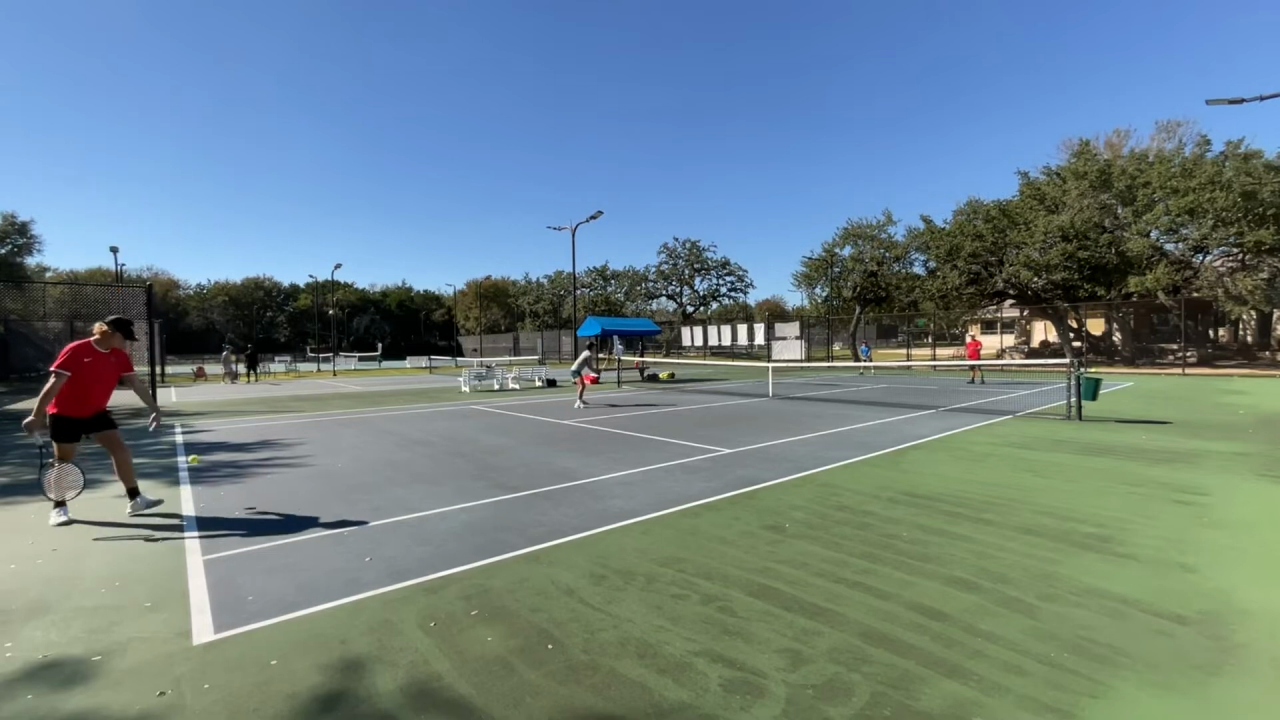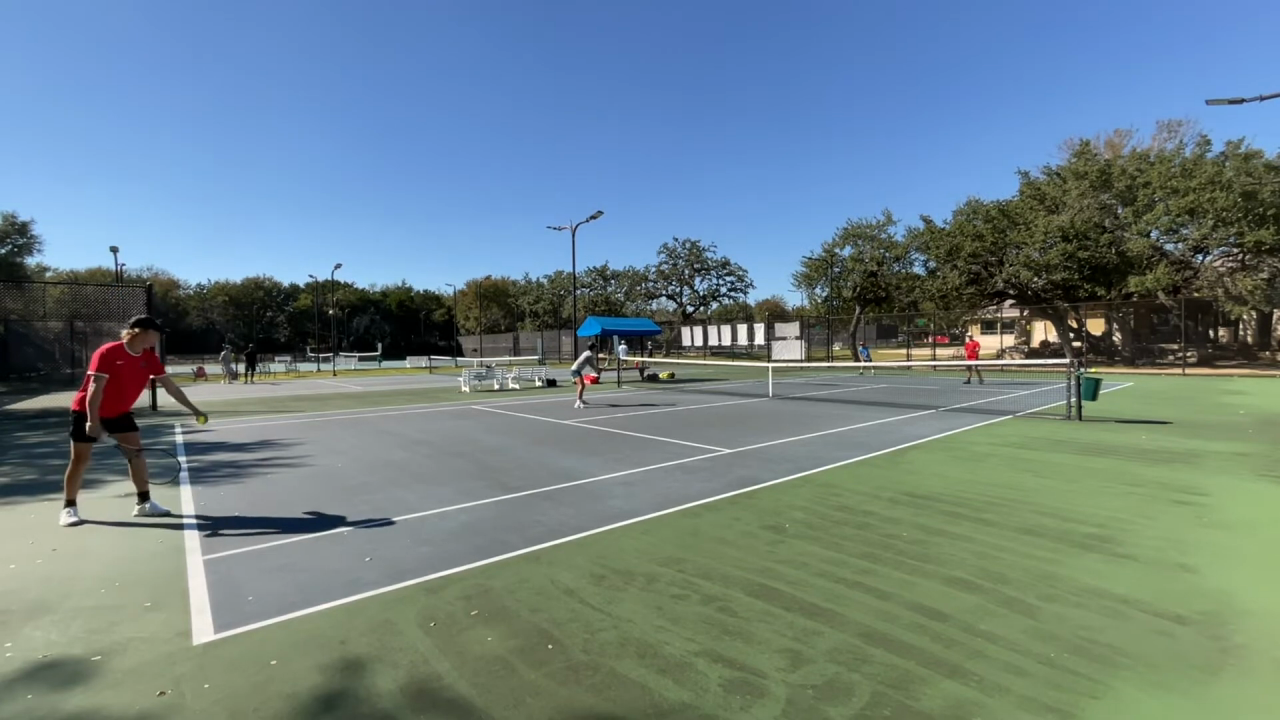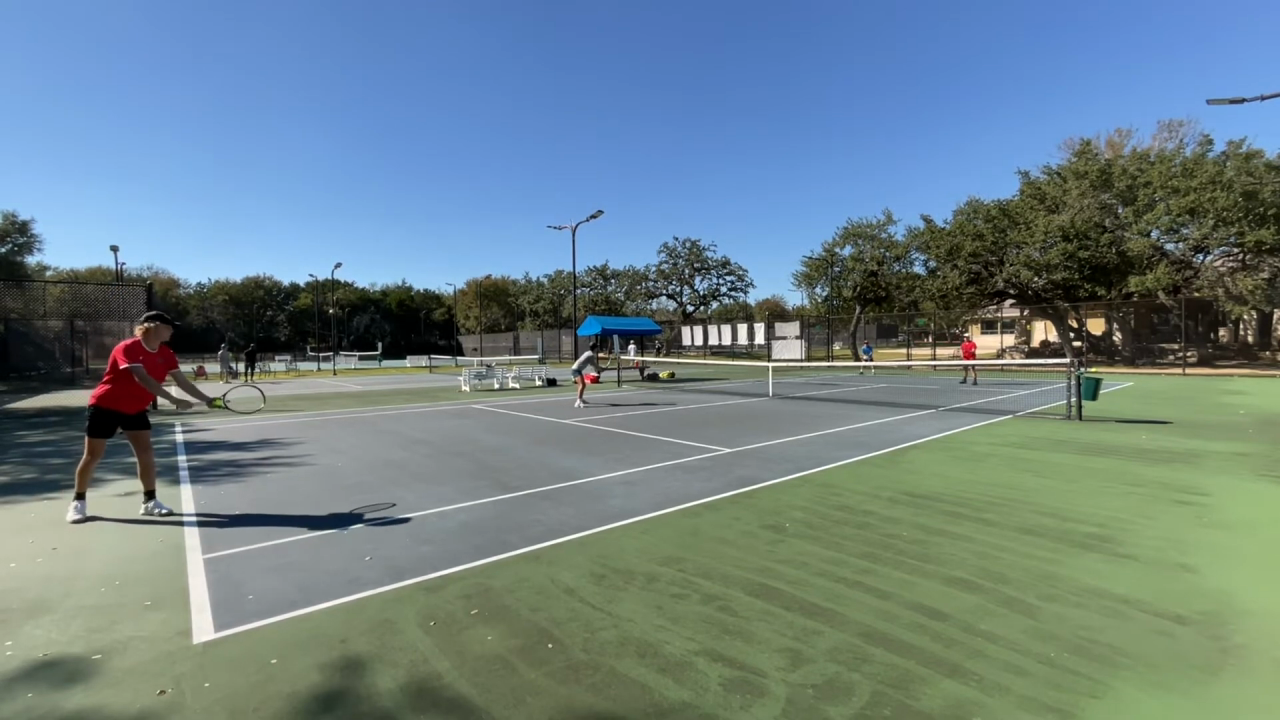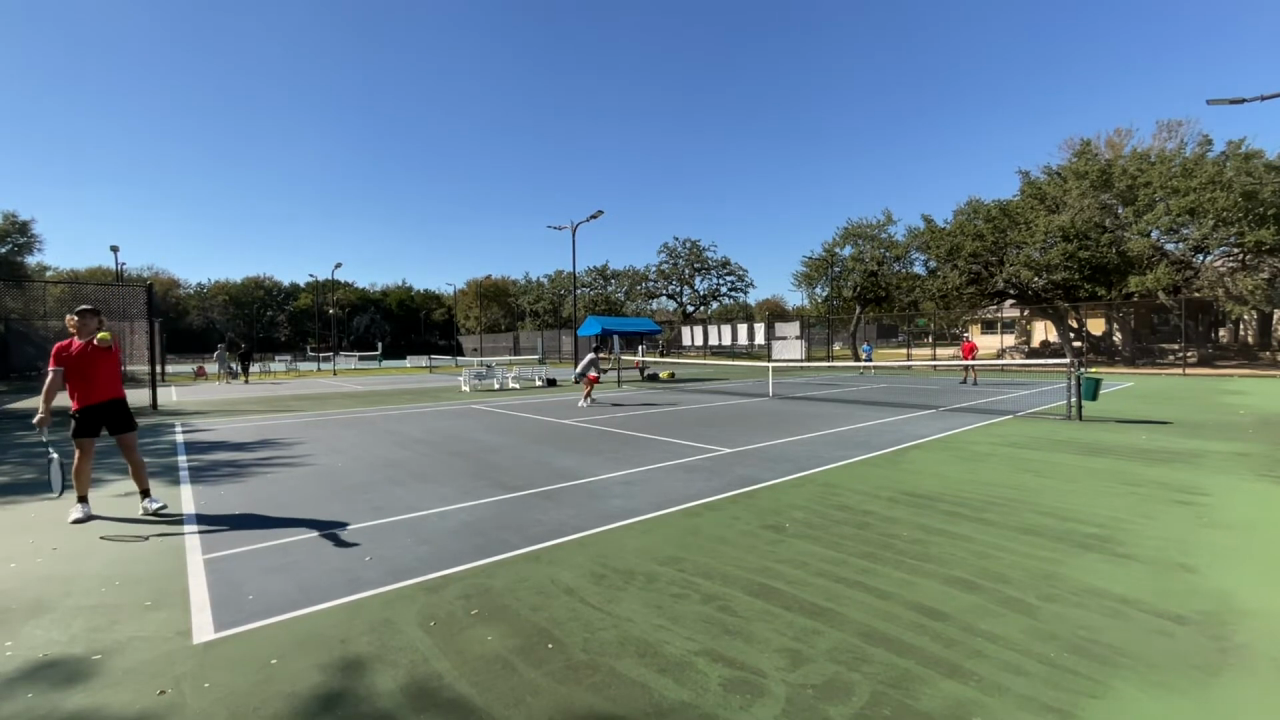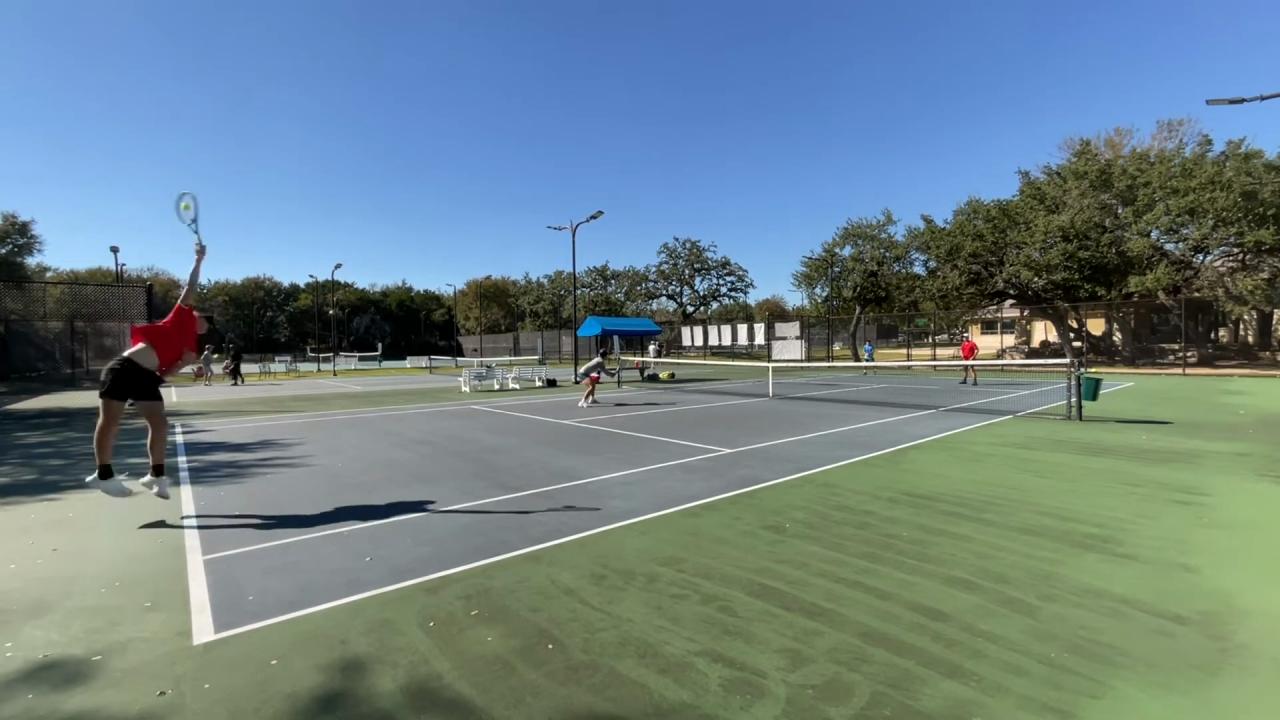
dt=1s
person 1, frame 1
left shoulder: (120, 356)
right shoulder: (75, 351)
left elbow: (137, 385)
right elbow: (54, 385)
left wrist: (154, 409)
right wrist: (37, 416)
left hip: (96, 413)
right hip: (65, 415)
left knee: (121, 450)
right knee: (65, 462)
left ankle: (135, 500)
right ankle: (59, 508)
person 1, frame 2
left shoulder: (150, 358)
right shoulder: (107, 353)
left elbow: (170, 386)
right elbow: (95, 387)
left wrist: (194, 409)
right wrist: (92, 420)
left hip: (119, 414)
right hip: (87, 412)
left knee: (137, 453)
right knee: (80, 460)
left ankle: (144, 503)
right ankle: (69, 508)
person 1, frame 3
left shoulder: (166, 354)
right shoulder: (127, 348)
left elbow: (183, 381)
right elbow: (142, 379)
left wrist: (207, 400)
right wrist: (174, 400)
left hip: (135, 410)
right hip: (105, 406)
left knee: (146, 453)
right knee: (92, 455)
left ankle: (149, 501)
right ankle: (78, 501)
person 1, frame 4
left shoulder: (105, 342)
right shoulder: (61, 349)
left elbow: (105, 339)
right elbow: (53, 381)
left wrist: (100, 337)
right wrist: (44, 410)
left hip: (114, 404)
right hip: (84, 409)
left knee: (132, 453)
right knee: (83, 456)
left ankle: (146, 500)
right ankle: (81, 504)
person 1, frame 5
left shoulder: (191, 346)
right shoulder: (182, 319)
right elbow: (188, 290)
right wrist: (198, 260)
left hip: (145, 375)
right hip: (124, 367)
left knee: (160, 425)
right knee: (109, 421)
left ankle: (157, 476)
right ankle: (103, 474)
